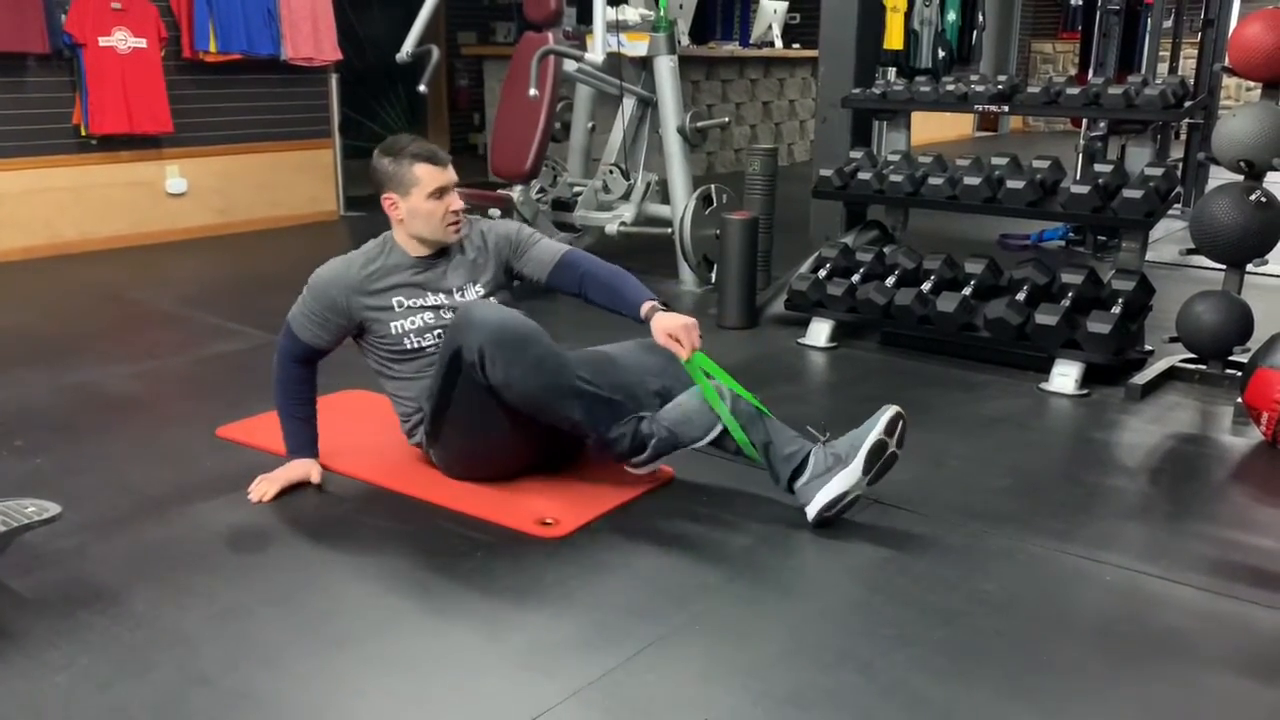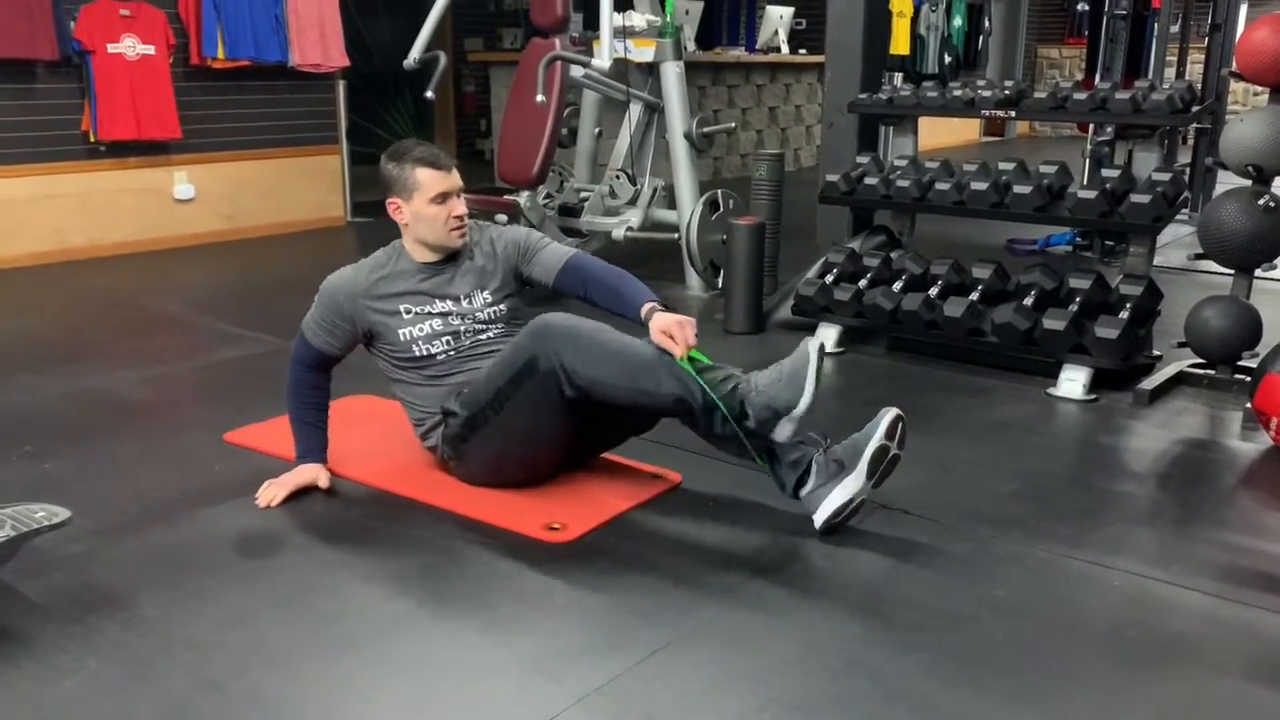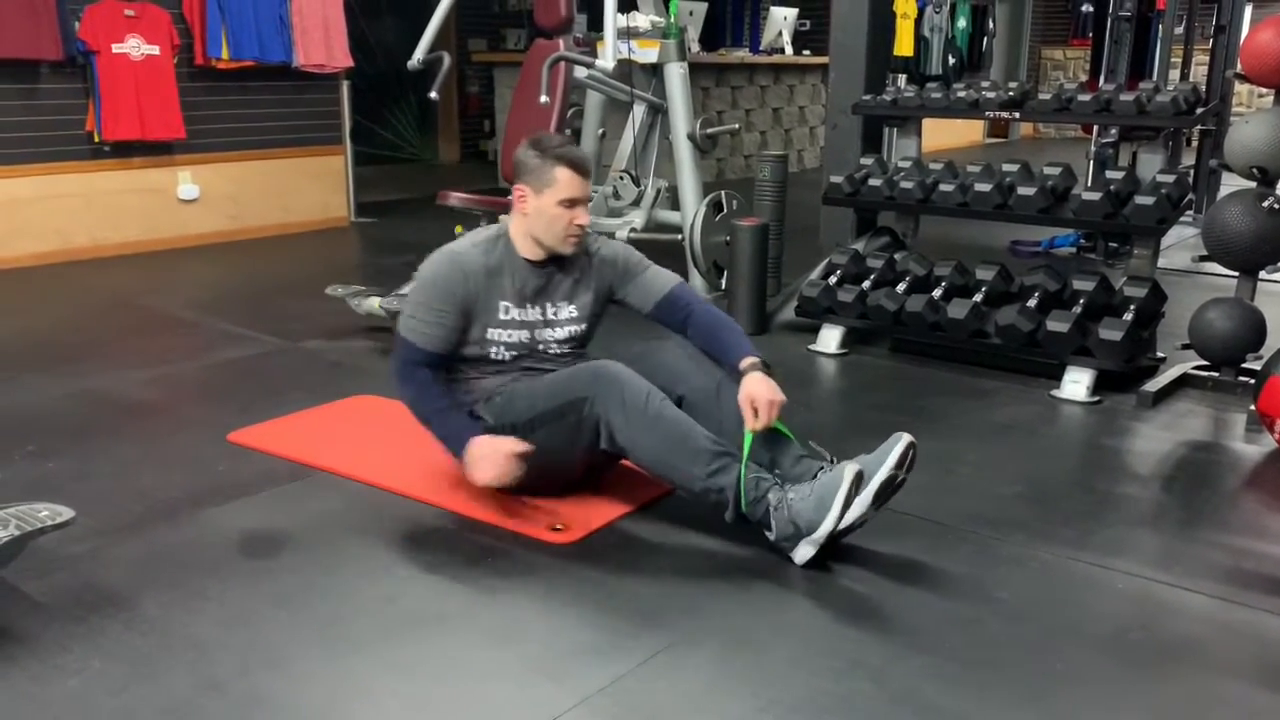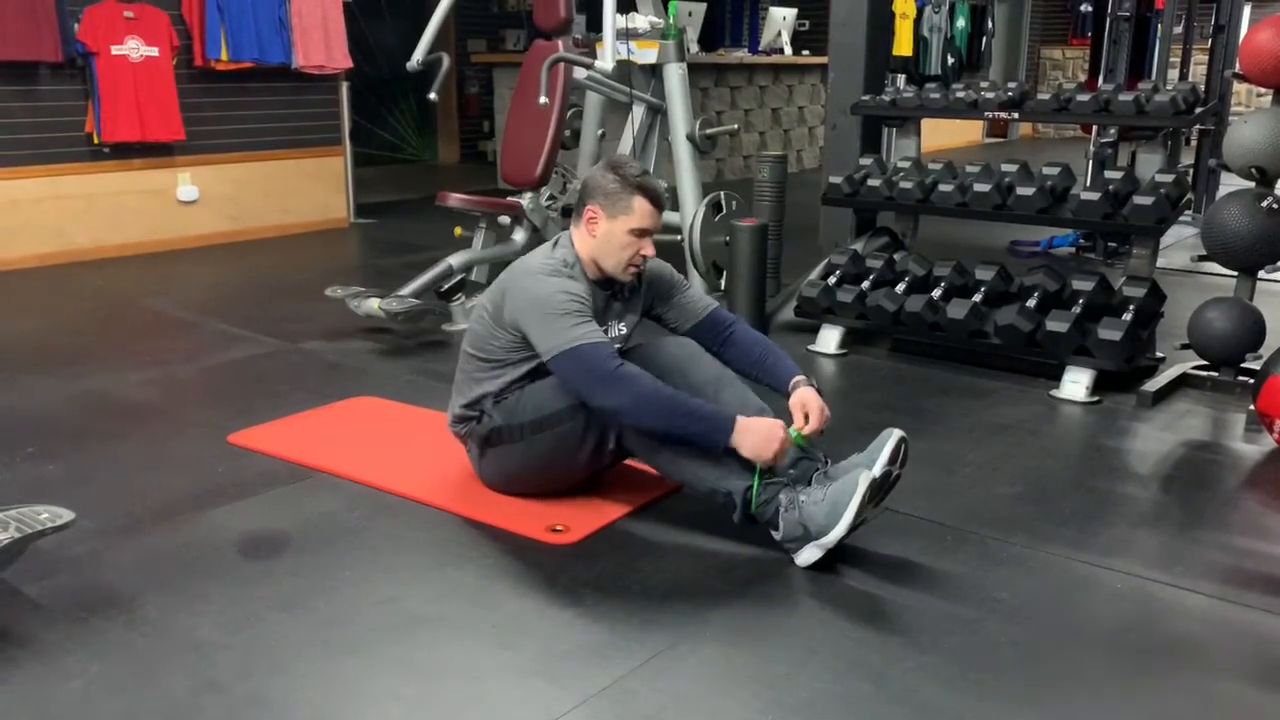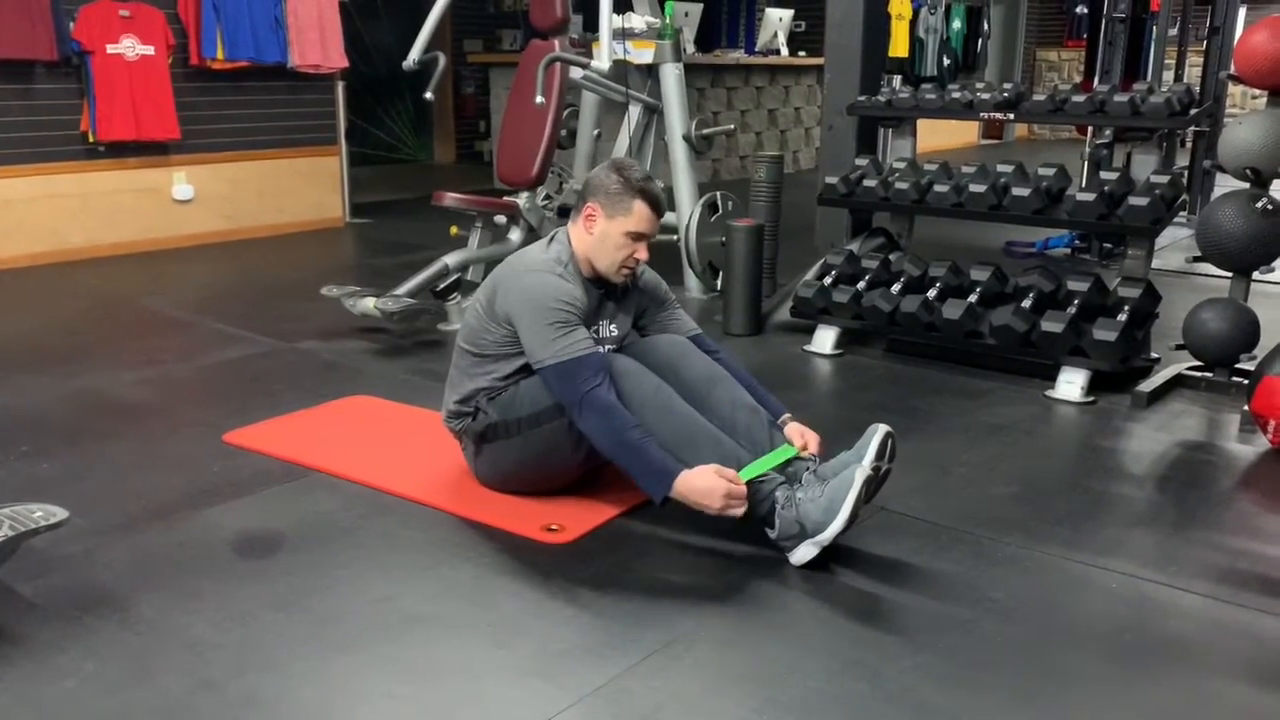
dt=0.5s
person 1, frame 1
left shoulder: (494, 239)
right shoulder: (345, 281)
left elbow: (578, 271)
right elbow: (295, 357)
left wrist: (652, 310)
right wrist: (302, 453)
left hip: (536, 414)
right hip: (463, 438)
left knee: (664, 361)
right knee: (484, 321)
left ankle: (809, 470)
right ankle: (634, 439)
person 1, frame 2
left shoulder: (505, 245)
right shoulder: (356, 290)
left elbow: (587, 275)
right elbow: (309, 365)
left wrist: (652, 310)
right wrist: (310, 459)
left hip: (551, 423)
right hip: (474, 439)
left knee: (662, 356)
right knee: (554, 332)
left ankle: (812, 476)
right ankle: (749, 407)
person 1, frame 3
left shoulder: (602, 259)
right shoulder: (458, 270)
left elbow: (687, 309)
right elbow: (415, 371)
left wrist: (749, 367)
right wrist: (470, 444)
left hip: (576, 416)
right hip: (501, 438)
left knee: (680, 362)
right knee: (607, 383)
left ankle: (811, 476)
right ankle: (776, 511)
person 1, frame 4
left shoulder: (644, 275)
right shoulder: (544, 286)
left elbow: (724, 333)
right elbow: (609, 387)
left wrist: (797, 383)
right wrist: (734, 430)
left hip: (579, 428)
right hip: (504, 439)
left knee: (675, 355)
right knee: (624, 397)
left ankle: (810, 476)
right ankle: (786, 512)
person 1, frame 5
left shoulder: (634, 281)
right shoulder: (540, 283)
left elbow: (706, 356)
right elbow: (589, 400)
left wrist: (783, 420)
right wrist: (677, 483)
left hip: (571, 429)
right hip: (499, 437)
left knee: (670, 352)
right knee: (618, 375)
left ankle: (802, 476)
right ankle: (780, 508)
